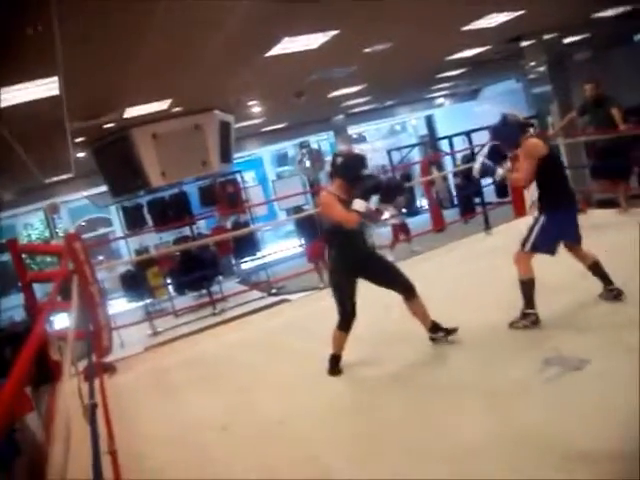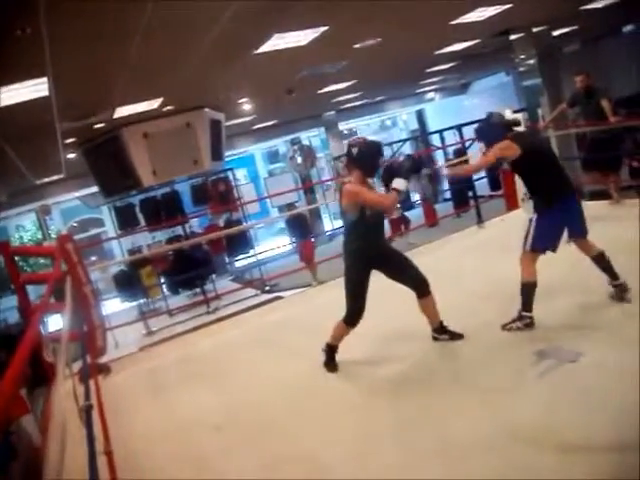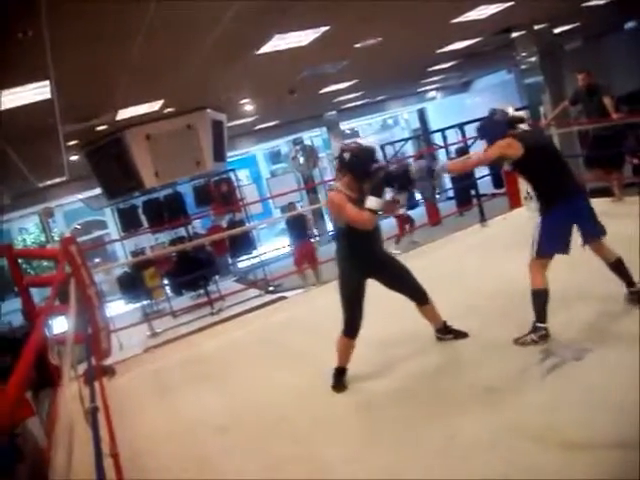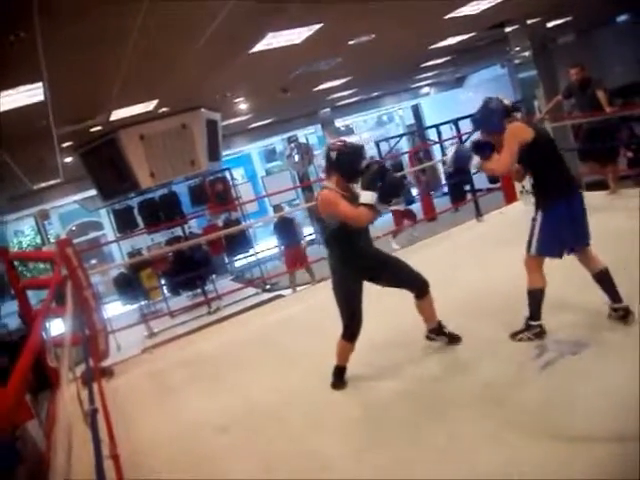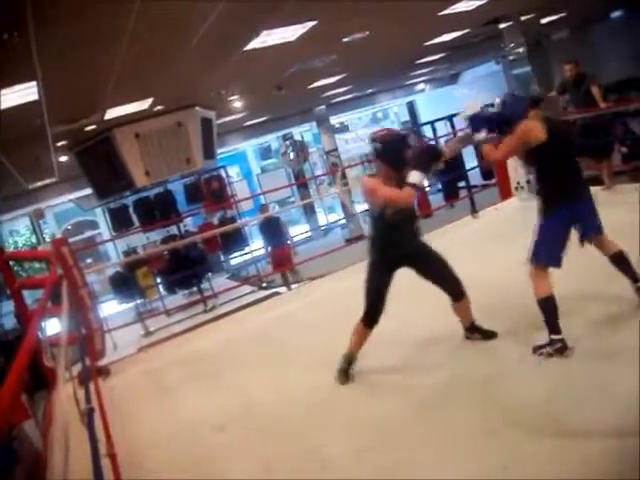
dt=0.3s
person 1, frame 1
left shoulder: (350, 194)
right shoulder: (326, 198)
left elbow: (373, 217)
right elbow: (351, 222)
right wrist: (362, 195)
left hip: (365, 255)
right hip: (341, 265)
left knee: (407, 287)
right knee: (347, 317)
left ankle: (434, 330)
right ankle: (335, 358)
person 1, frame 2
left shoulder: (364, 184)
right shoulder: (351, 189)
left elbow: (386, 204)
right elbow: (389, 204)
left wrist: (398, 179)
right wrist: (401, 177)
left hip: (380, 248)
right hip: (358, 256)
left knee: (421, 284)
right knee: (354, 313)
left ankle: (438, 330)
right ankle: (330, 349)
person 1, frame 3
left shoulder: (360, 189)
right shoulder: (335, 197)
left elbow: (385, 210)
right elbow: (365, 222)
right wrist: (375, 191)
left hip: (376, 256)
right hip: (352, 266)
left knee: (418, 293)
right knee: (352, 324)
left ankle: (442, 329)
right ankle: (339, 372)
person 1, frame 4
left shoulder: (348, 190)
right shoulder: (326, 196)
left elbow: (367, 217)
right elbow: (360, 219)
left wrist: (384, 198)
right wrist: (370, 185)
left hip: (369, 255)
right hip: (346, 268)
left knee: (420, 284)
right knee: (352, 327)
left ankle: (435, 330)
right ankle: (339, 371)
person 1, frame 5
left shoulder: (404, 167)
right shoulder: (371, 183)
left elbow: (437, 154)
right elbow: (407, 199)
right wrist: (417, 170)
left hip: (413, 246)
right hip: (385, 253)
left knee: (455, 288)
right knee: (372, 314)
left ankle: (470, 328)
right ankle: (348, 360)
person 2, frame 1
left shoulder: (530, 145)
right shoulder: (537, 143)
left elbow: (523, 180)
right elbow: (536, 174)
left wrist: (500, 172)
right wrist: (513, 164)
left hip: (552, 210)
right hip: (566, 205)
left knee: (522, 258)
right knee: (576, 249)
left ankle: (530, 313)
right ankle: (611, 288)
person 2, frame 2
left shoulder: (505, 146)
right shoulder: (531, 138)
left elbow: (475, 167)
left wrist: (444, 172)
right wrist: (509, 165)
left hip: (548, 205)
right hip: (567, 197)
left knee: (527, 259)
right knee: (583, 241)
left ankle: (526, 316)
right ankle: (618, 285)
person 2, frame 3
left shoulder: (507, 144)
right shoulder: (535, 135)
left elbow: (470, 163)
left hip: (554, 205)
right hip: (576, 195)
left knee: (537, 266)
right knee: (598, 245)
left ankle: (540, 328)
person 2, frame 4
left shoulder: (513, 130)
right shoulder: (531, 130)
left elbow: (501, 168)
right elbow: (519, 174)
left wrist: (476, 160)
right wrist: (491, 154)
left hip: (551, 201)
right hip: (570, 194)
left knee: (533, 263)
right knee: (584, 253)
left ankle: (534, 324)
right ankle: (619, 306)
person 2, frame 5
left shoulder: (528, 127)
right shoulder: (560, 124)
left elbow: (494, 156)
left wrist: (480, 132)
right wrist: (510, 136)
left hip: (557, 206)
right hip: (579, 196)
left knee: (538, 272)
right knee: (600, 239)
left ankle: (556, 339)
person 3, frame 1
left shoulder: (607, 100)
right shoulder: (587, 104)
left elbow: (615, 111)
right elbow: (572, 116)
left wrist: (621, 125)
right wrist: (556, 130)
left hip: (616, 143)
right hip: (600, 145)
left knee: (621, 174)
right knee: (597, 174)
left ankle: (623, 200)
right ankle: (621, 197)
person 3, frame 2
left shoulder: (597, 92)
right shoulder: (577, 95)
left elbow: (605, 103)
right elbow: (562, 107)
left wrist: (611, 117)
right wrist: (547, 122)
left hip: (607, 135)
right hip: (592, 136)
left knee: (612, 166)
right knee: (588, 167)
left ankle: (615, 192)
right ankle: (612, 187)
person 3, frame 3
left shoulder: (600, 89)
right shoulder: (578, 93)
left elbow: (607, 100)
right elbow: (564, 105)
left wrist: (613, 114)
right wrist: (549, 119)
left hip: (610, 132)
right hip: (594, 133)
left knee: (614, 164)
right knee: (590, 164)
left ankle: (617, 189)
right ankle: (615, 184)
person 3, frame 4
left shoulder: (593, 82)
right shoulder: (571, 86)
left elbow: (600, 93)
right elbow: (558, 99)
left wrist: (607, 107)
right wrist: (543, 113)
left hip: (604, 124)
right hip: (587, 126)
left knee: (609, 156)
right knee: (585, 156)
left ankle: (613, 182)
right ankle: (610, 176)
person 3, frame 5
left shoulder: (588, 79)
right shoulder: (565, 83)
left elbow: (595, 89)
right elbow: (554, 95)
left wrist: (601, 102)
left hip: (596, 119)
right hip: (582, 121)
right knee: (580, 151)
left ankle: (607, 177)
